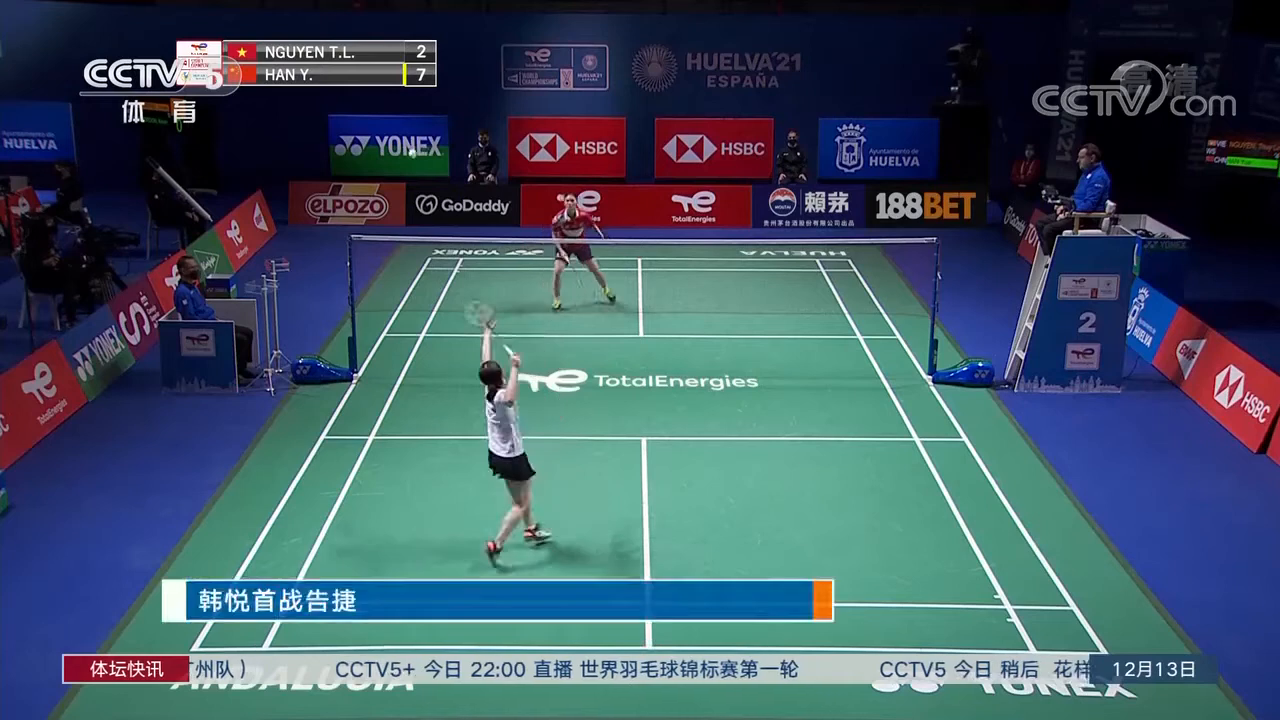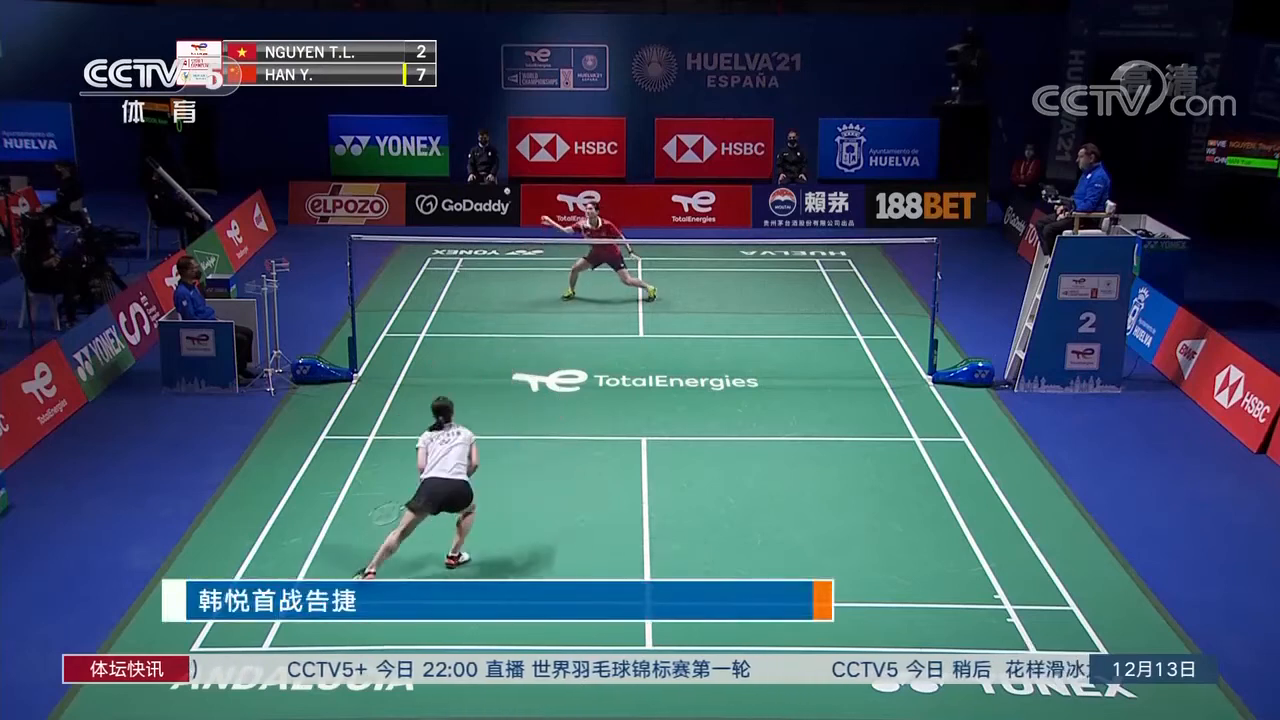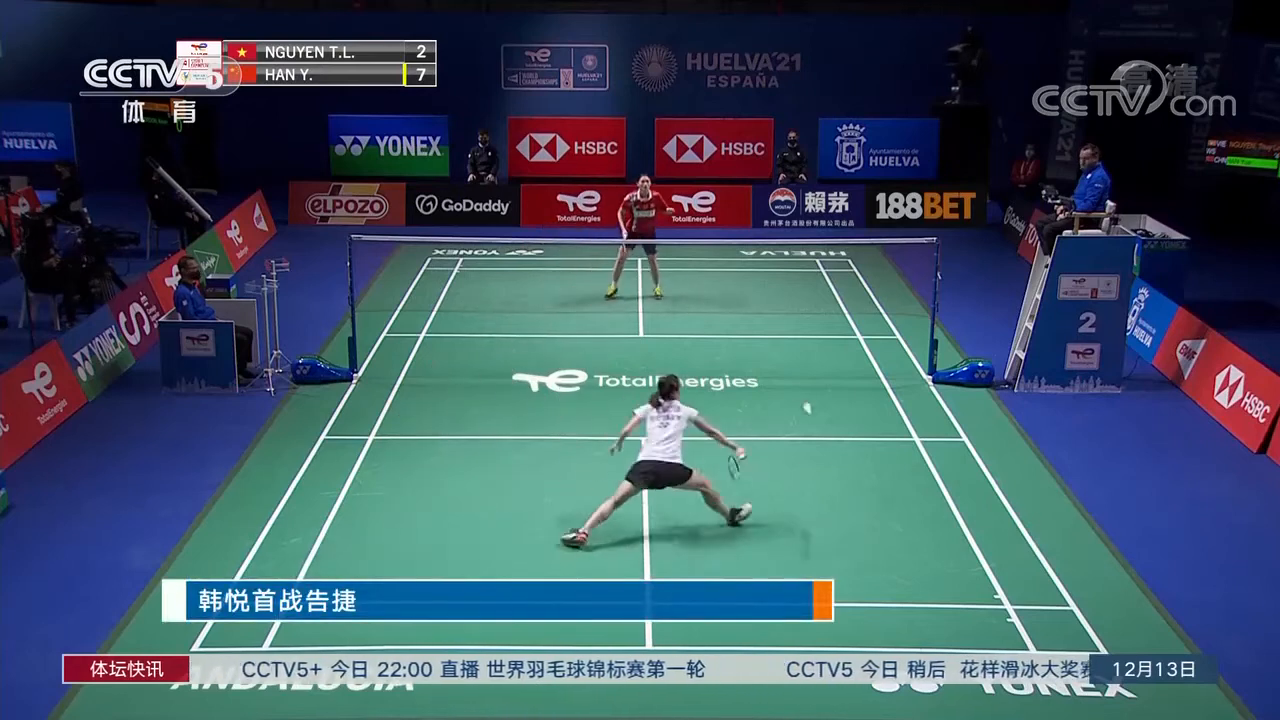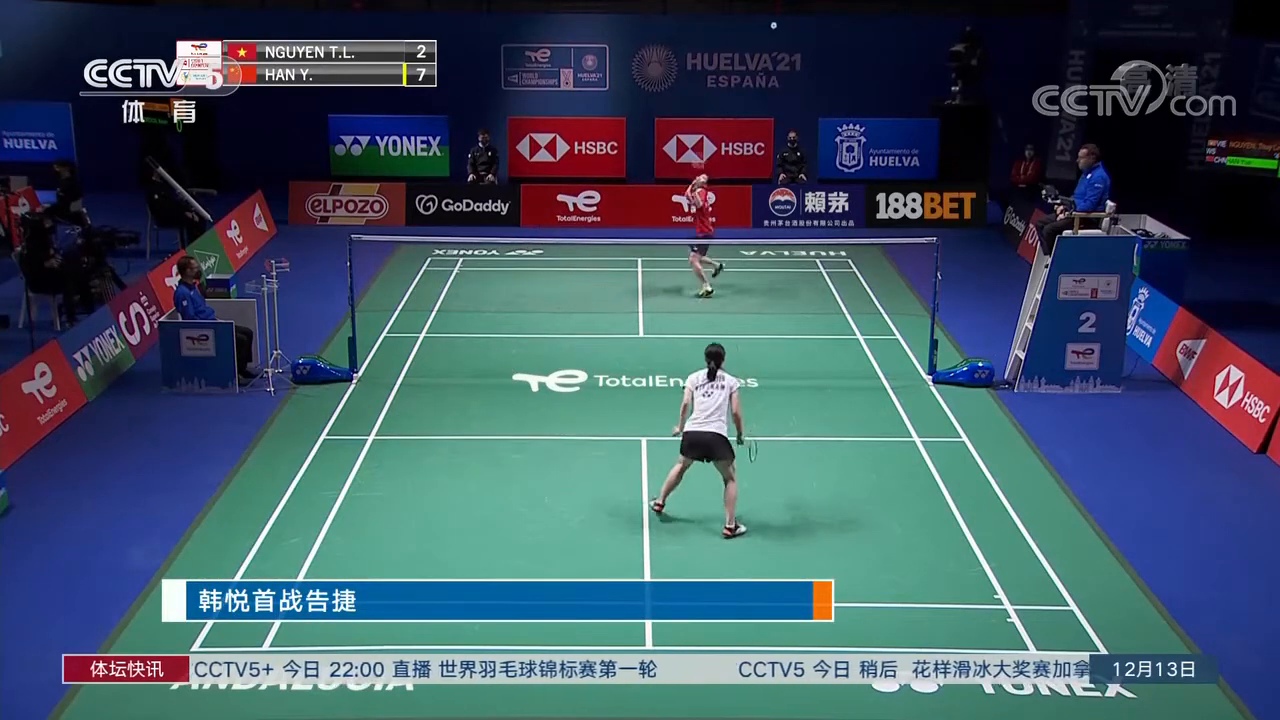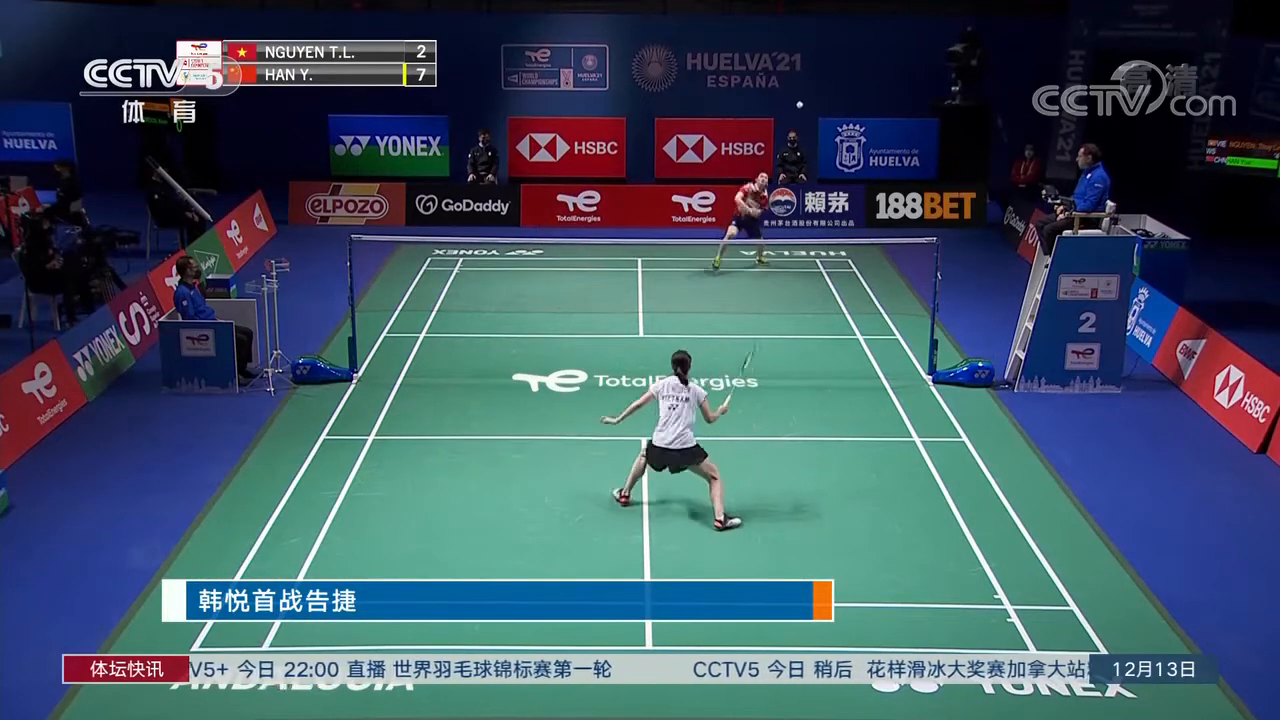
dt=0.7s
person 1, frame 1
left shoulder: (490, 391)
right shoulder: (501, 397)
left elbow: (486, 359)
right elbow: (511, 399)
left wrist: (487, 332)
right wrist: (515, 369)
left hip: (496, 454)
right hip: (510, 457)
left knee: (520, 497)
right knee: (522, 504)
left ankle: (531, 530)
right ankle: (496, 544)
person 1, frame 2
left shoulder: (428, 436)
right shoulder: (466, 433)
left elbow: (421, 467)
right elbow: (474, 464)
left hip: (431, 485)
right hip: (459, 486)
left knee: (401, 531)
right knee: (469, 509)
left ankle: (370, 571)
right ankle: (454, 555)
person 1, frame 3
left shoulder: (647, 409)
right shoulder: (687, 410)
left elbow: (626, 431)
right elbow: (711, 431)
left wrist: (617, 445)
right wrist: (734, 447)
left hip: (645, 465)
right hip: (671, 467)
left knee: (615, 501)
right knee: (705, 485)
left ankle: (582, 534)
right ankle: (730, 515)
person 1, frame 4
left shoulder: (694, 378)
right shoulder: (731, 381)
left elbow: (686, 403)
right elbow: (736, 412)
left wrist: (680, 427)
right wrist: (740, 434)
left hip: (692, 433)
right hip: (716, 436)
left knee: (681, 466)
right knee: (730, 479)
left ankle: (660, 503)
right ankle: (730, 526)
person 1, frame 5
left shoulder: (661, 385)
right shoulder: (697, 390)
left elbow: (638, 404)
right elbow: (710, 419)
left wrist: (617, 419)
right wrist: (722, 410)
left hip: (661, 446)
right hip: (687, 447)
left knee: (643, 459)
right knee: (715, 477)
left ankle: (624, 494)
right ankle: (720, 519)
